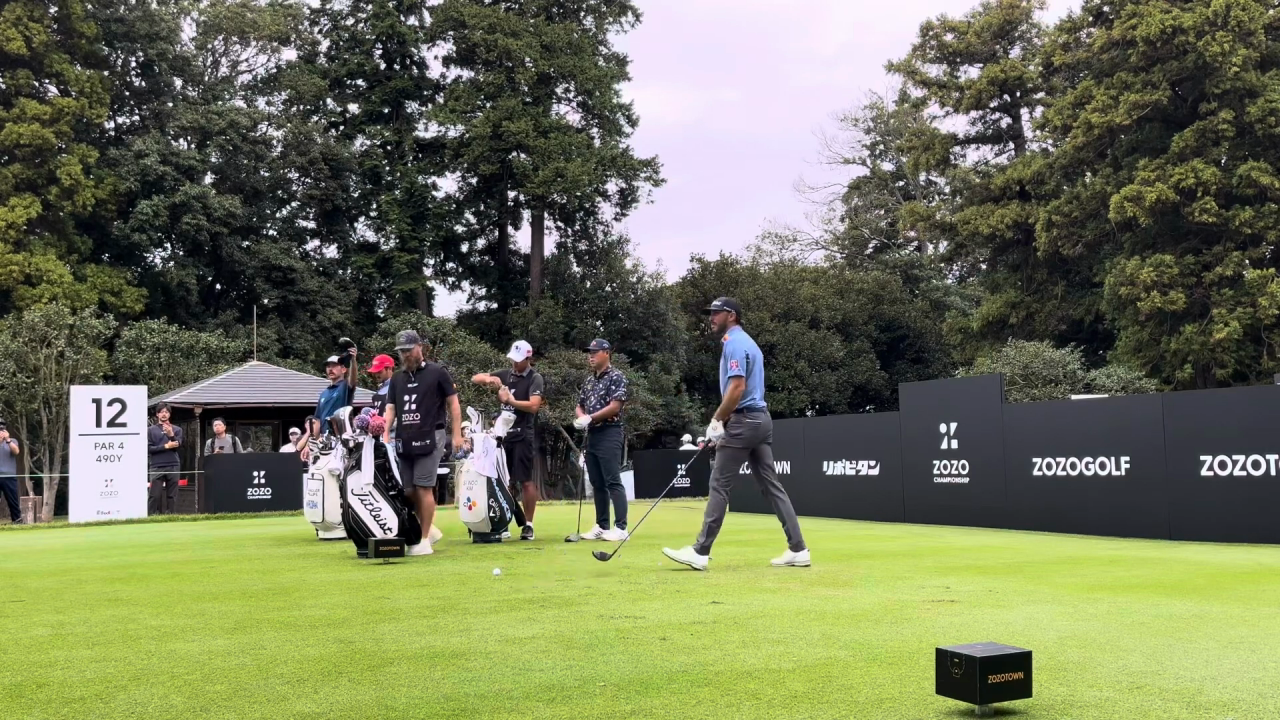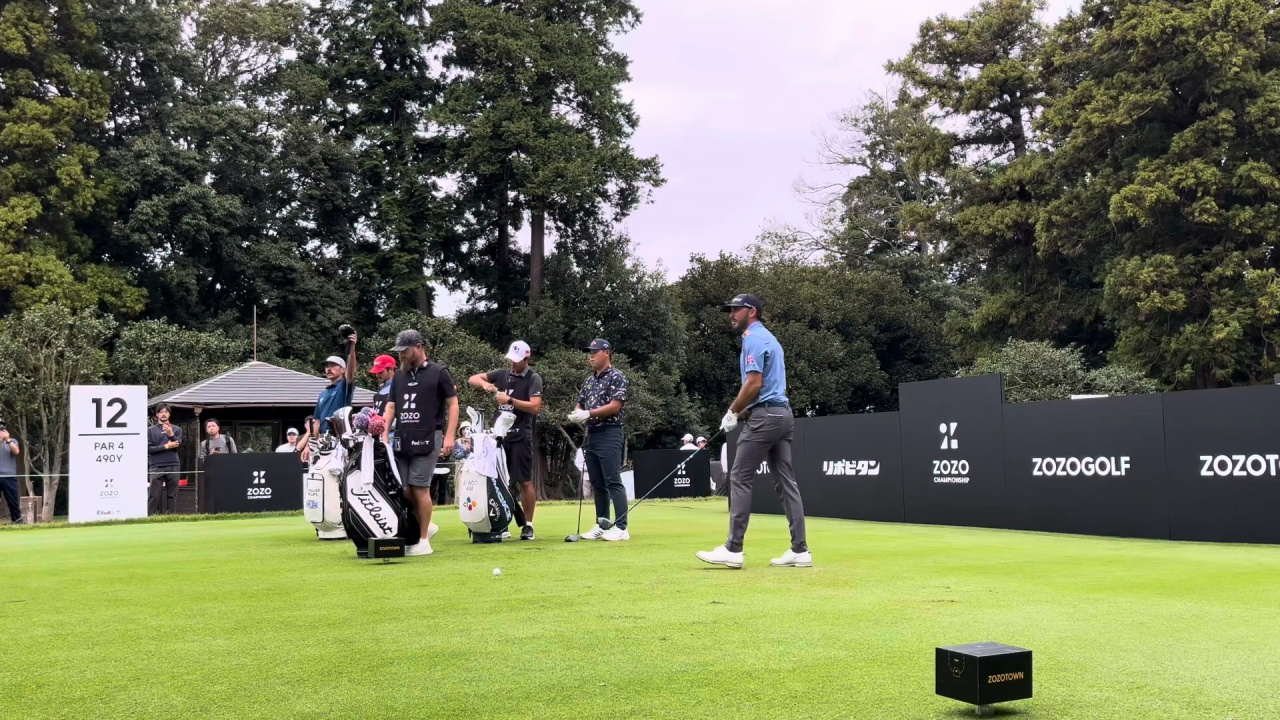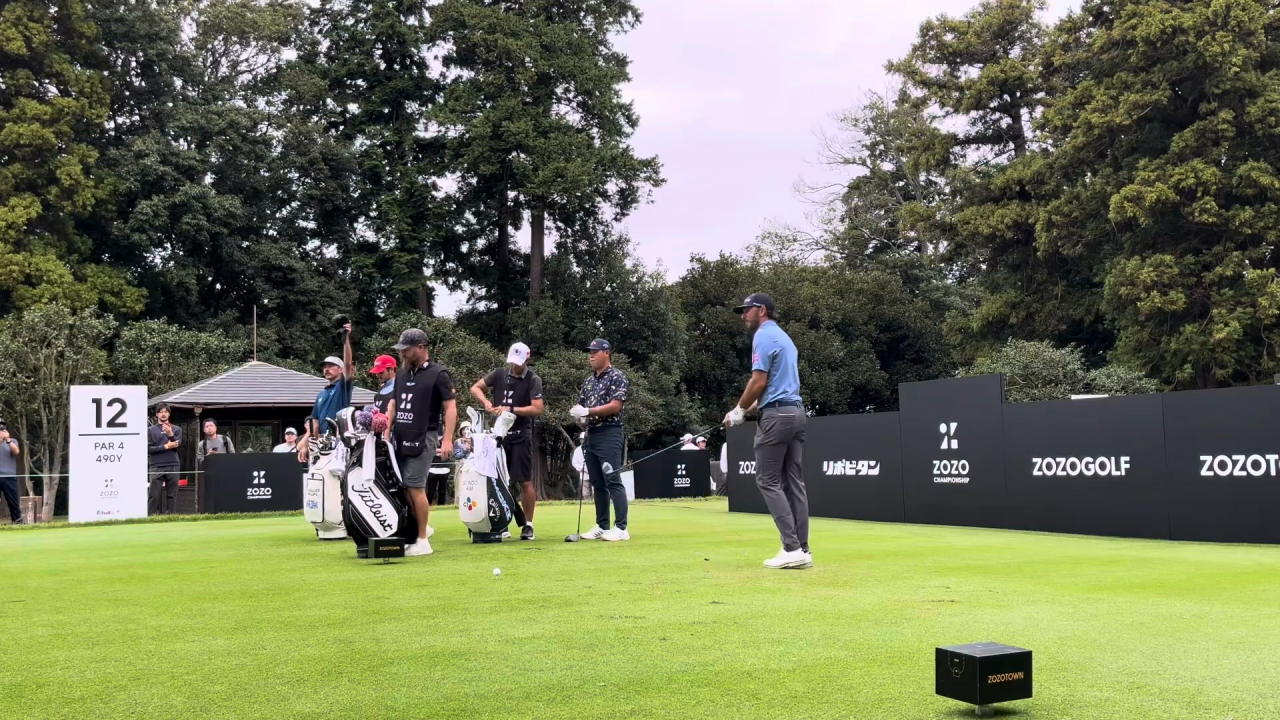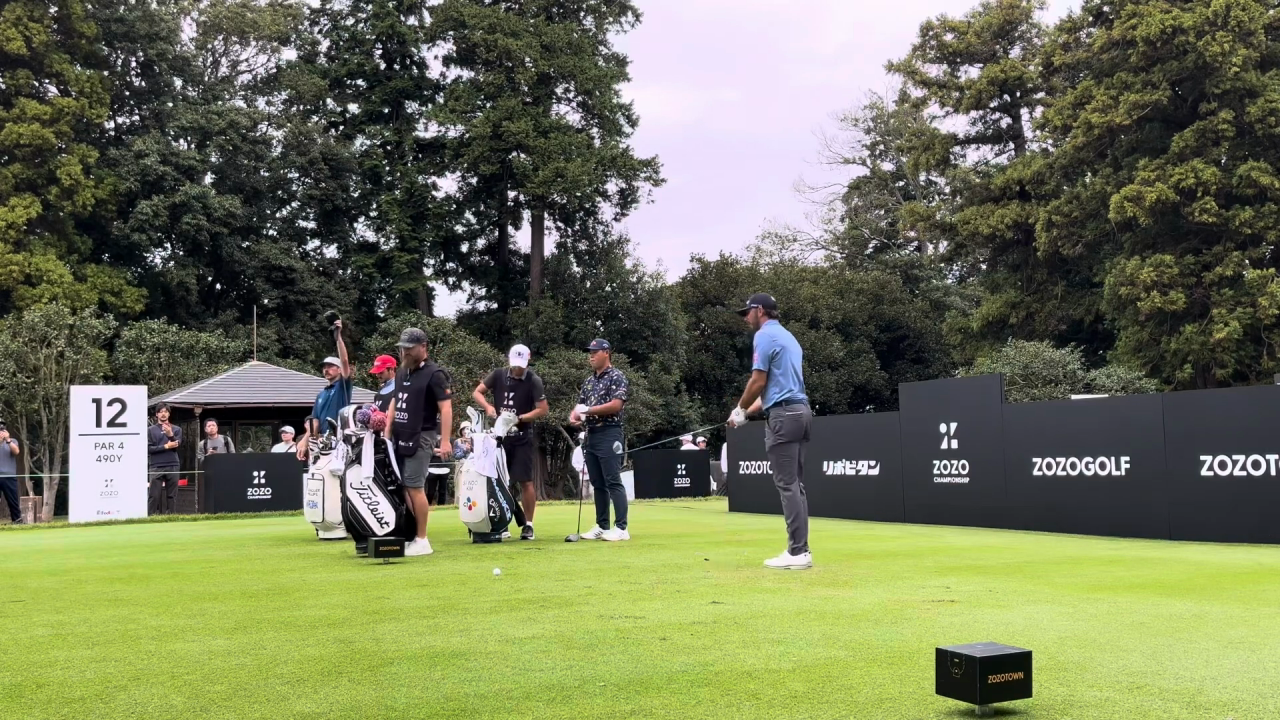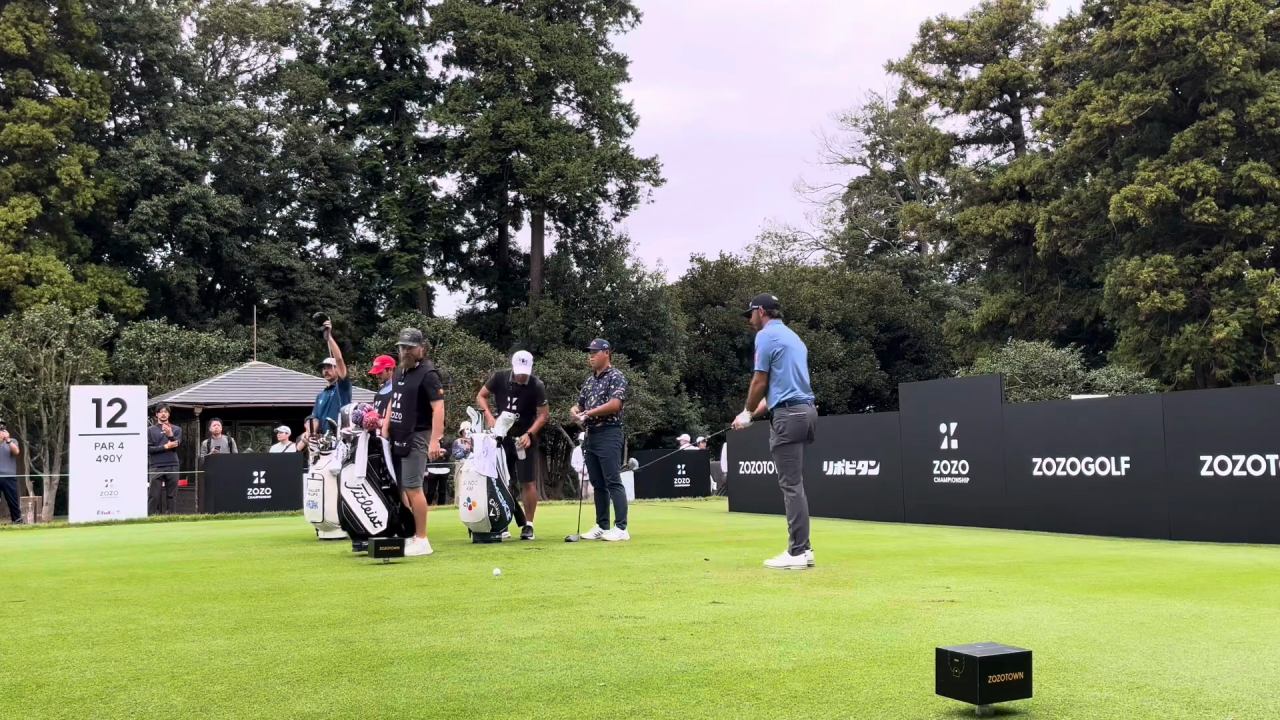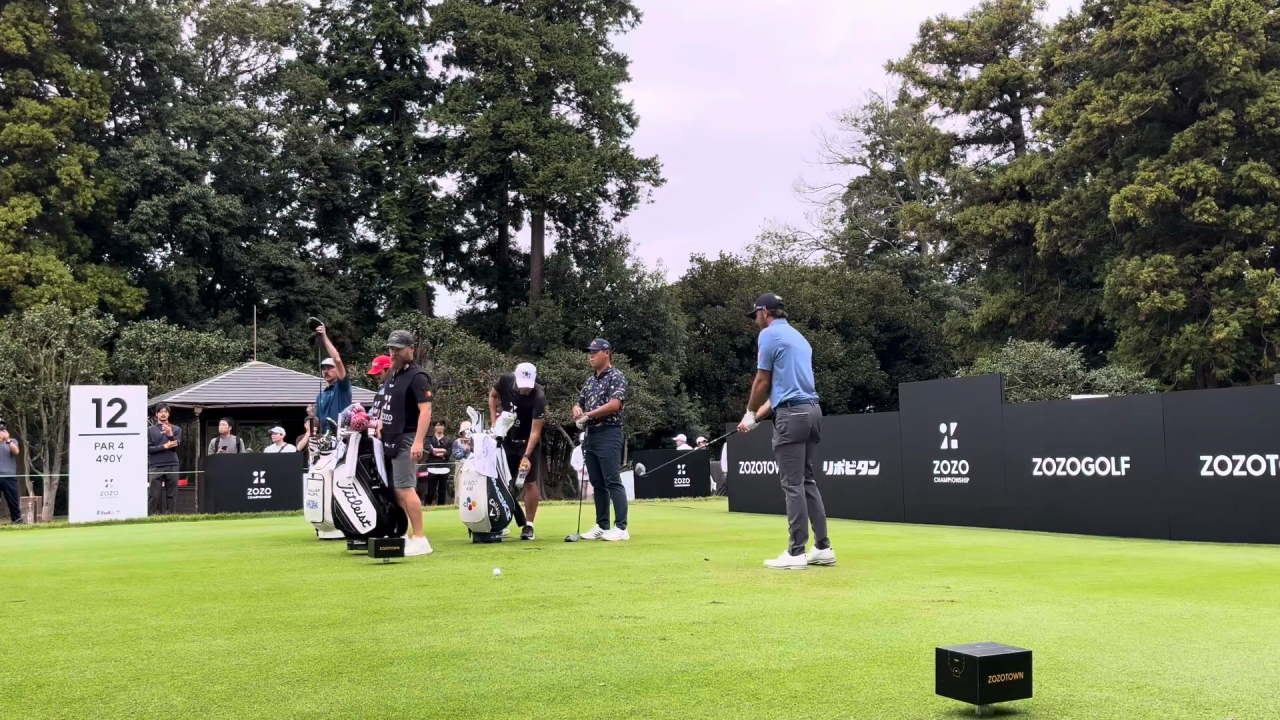
dt=0.2s
person 1, frame 1
left shoulder: (734, 343)
right shoulder: (745, 342)
left elbow: (737, 388)
left wrist: (716, 421)
right wrist: (723, 423)
left hip: (744, 420)
right hip: (759, 419)
left knee: (719, 484)
right knee: (770, 485)
left ankle: (700, 552)
right ankle: (798, 549)
person 1, frame 2
left shoulder: (753, 337)
right shoulder: (768, 338)
left elbow: (754, 383)
left wrist: (733, 413)
right wrist: (738, 412)
left hip: (764, 416)
right hip: (782, 414)
left knee: (740, 478)
right knee: (786, 482)
left ankle: (733, 549)
right ankle: (799, 550)
person 1, frame 3
left shoulder: (764, 336)
right shoulder: (782, 337)
left elbow: (759, 381)
left wrist: (739, 408)
right wrist: (745, 409)
left hip: (777, 416)
right hip: (794, 412)
left knee: (768, 482)
right knee: (794, 483)
left ankle: (791, 548)
right ankle: (802, 549)
person 1, frame 4
left shoulder: (764, 335)
right shoulder: (787, 336)
left elbow: (758, 381)
left wrist: (740, 409)
right wrist: (749, 411)
left hip: (784, 415)
right hip: (800, 411)
left knee: (786, 484)
right knee: (795, 483)
left ankle: (796, 552)
right ankle: (801, 549)
person 1, frame 5
left shoulder: (766, 335)
right shoulder: (793, 337)
left elbow: (760, 382)
left wrist: (746, 413)
right wrist: (754, 413)
left hip: (788, 414)
right hip: (806, 411)
left knee: (790, 485)
right knee: (795, 483)
left ankle: (796, 553)
right ankle: (803, 547)
person 1, frame 6
left shoulder: (770, 334)
right shoulder: (798, 337)
left elbow: (762, 382)
left wrist: (750, 414)
right wrist: (757, 416)
left hip: (791, 414)
right hip: (811, 411)
left knee: (793, 485)
right knee: (807, 481)
left ankle: (796, 553)
right ankle: (823, 547)
person 2, frame 1
left shoulder: (437, 372)
right shoulder: (397, 378)
left elbow: (453, 403)
right elbow: (390, 408)
left wrist: (457, 434)
right wrist: (384, 434)
left hip: (429, 438)
right hip: (404, 440)
left knee: (423, 488)
right knee: (408, 490)
left ankle: (424, 540)
right ankle: (428, 529)
person 2, frame 2
left shoulder: (438, 373)
right shoulder: (399, 377)
left elbow: (453, 404)
right elbow: (391, 407)
left wrist: (450, 435)
right wrist: (384, 433)
left hip: (427, 438)
right hip: (402, 439)
left knee: (419, 488)
right knee: (404, 488)
left ankle: (422, 541)
right ankle: (425, 526)
person 2, frame 3
left shoulder: (438, 375)
right shoulder: (401, 374)
left elbow: (450, 408)
right elbow: (393, 404)
left wrist: (447, 440)
right wrist: (386, 431)
left hip: (422, 438)
right hip: (400, 439)
left knee: (415, 488)
left ankle: (422, 541)
right ankle: (419, 529)
person 2, frame 4
left shoulder: (434, 374)
right shoulder: (402, 373)
left elbow: (446, 408)
left wrist: (445, 441)
right wrist: (387, 429)
left hip: (420, 437)
right hip: (399, 438)
left knee: (414, 488)
left ankle: (422, 540)
person 2, frame 5
left shoulder: (428, 374)
right shoulder: (399, 373)
left elbow: (438, 408)
left wrist: (435, 440)
right wrist: (385, 426)
left hip: (416, 438)
right hip: (397, 438)
left knee: (413, 488)
right knee: (398, 487)
left ankle: (421, 540)
person 2, frame 6
left shoulder: (417, 376)
right shoulder: (393, 375)
left elbow: (425, 410)
left wrist: (419, 441)
right wrist: (380, 425)
left hip: (407, 440)
right hip: (391, 439)
left knee: (405, 489)
right knee: (398, 490)
left ankle: (419, 539)
person 3, frame 1
left shoulder: (616, 377)
right shoulder: (589, 380)
left elbow: (615, 407)
right elbow: (579, 406)
left wrist: (589, 417)
right wrist: (580, 416)
left hip: (609, 434)
right hip: (592, 435)
left knee: (613, 482)
right knee: (597, 483)
left ankle: (621, 527)
right ankle: (602, 526)
person 3, frame 2
left shoulder: (616, 377)
right shoulder: (589, 381)
left elbow: (615, 406)
right elbow: (580, 405)
left wrist: (587, 413)
right wrist: (578, 414)
left hip: (609, 434)
right hip: (591, 435)
left knee: (613, 482)
right knee: (597, 483)
left ankle: (621, 527)
right ankle: (601, 526)
person 3, frame 3
left shoulder: (616, 377)
right shoulder: (589, 381)
left elbow: (615, 405)
right elbow: (580, 406)
left wrist: (587, 411)
right wrist: (578, 415)
left hip: (609, 434)
right hip: (592, 435)
left knee: (613, 481)
right knee: (598, 484)
left ankle: (621, 527)
right ankle: (602, 526)
person 3, frame 4
left shoulder: (616, 377)
right shoulder: (589, 381)
left elbow: (616, 405)
right elbow: (581, 405)
left wrist: (588, 409)
right wrist: (574, 414)
left hip: (609, 434)
right hip: (591, 435)
left knee: (613, 482)
right knee: (598, 484)
left ankle: (621, 528)
right ankle: (602, 526)
person 3, frame 5
left shoulder: (616, 377)
right shoulder: (589, 381)
left elbow: (614, 404)
right elbow: (580, 404)
left wrist: (587, 413)
right wrist: (575, 410)
left hip: (609, 434)
right hip: (592, 435)
left knee: (613, 482)
right knee: (598, 484)
left ankle: (621, 528)
right ankle: (602, 526)
person 3, frame 6
left shoulder: (616, 377)
right shoulder: (589, 381)
left elbow: (614, 405)
right elbow: (579, 405)
left wrist: (587, 415)
right wrist: (576, 410)
left hip: (609, 435)
right hip: (591, 435)
left knee: (613, 482)
right knee: (598, 484)
left ankle: (621, 528)
right ankle: (601, 526)
person 4, frame 1
left shoulder: (535, 378)
right shoulder: (505, 374)
left elbow: (534, 406)
right elbow: (476, 378)
left wrist: (509, 401)
right wrist: (489, 379)
left hip: (522, 436)
right hip: (502, 435)
left knee: (526, 481)
left ankle: (528, 525)
person 4, frame 2
left shoulder: (533, 379)
right shoulder: (502, 373)
left elbow: (535, 407)
right elbow: (473, 379)
left wrist: (510, 400)
right wrist: (486, 385)
left hip: (520, 436)
left knee: (525, 481)
left ankle: (528, 525)
person 4, frame 3
left shoulder: (533, 380)
right shoulder: (499, 374)
left elbow: (538, 408)
right elbow: (475, 387)
left wrist: (512, 410)
right wrist: (485, 401)
left hip: (520, 437)
left knee: (524, 481)
left ankle: (528, 525)
person 4, frame 4
left shoulder: (534, 381)
right shoulder: (498, 375)
left elbow: (543, 409)
right elbow: (477, 392)
left wrist: (520, 418)
right wrist: (487, 406)
left hip: (523, 437)
right hip: (500, 437)
left knee: (525, 482)
left ankle: (528, 525)
person 4, frame 5
left shoulder: (536, 385)
right shoulder: (499, 377)
left elbow: (543, 415)
right elbow: (481, 396)
left wrist: (528, 435)
right wrist: (489, 416)
left hip: (525, 439)
right hip: (502, 439)
left knee: (527, 482)
left ankle: (528, 525)
person 4, frame 6
left shoulder: (538, 396)
right shoulder: (505, 380)
left elbow: (536, 430)
right elbow: (493, 396)
left wrist: (526, 456)
right wrist: (494, 419)
left hip: (527, 442)
right hip: (506, 440)
left knee: (530, 482)
left ankle: (529, 525)
